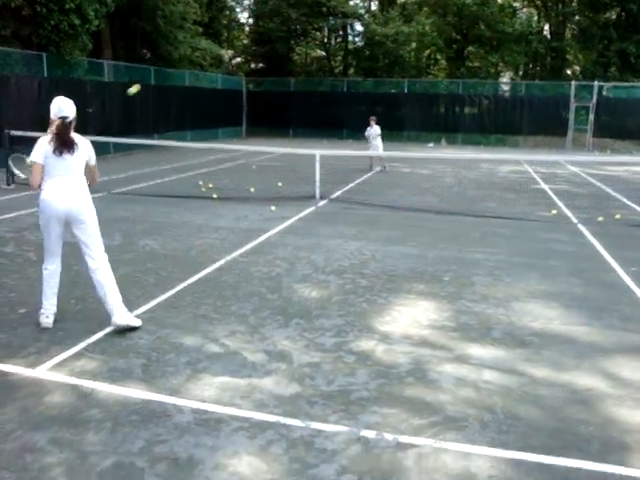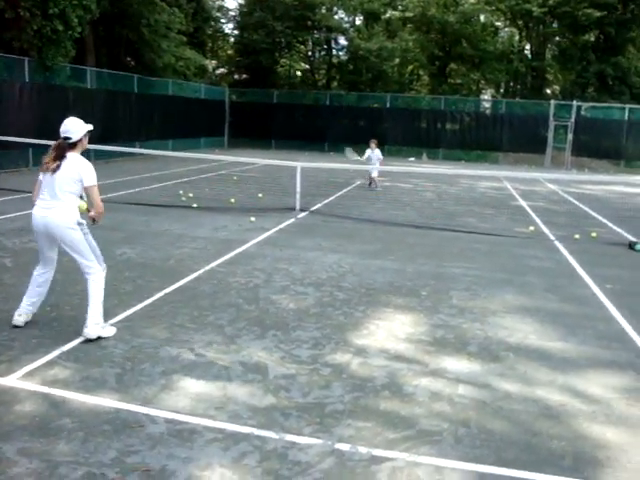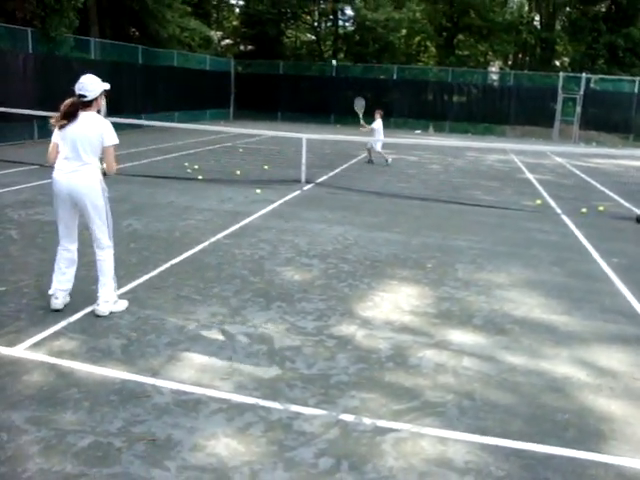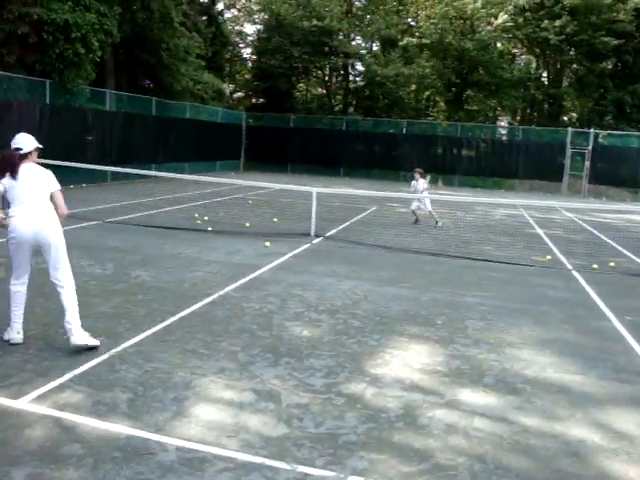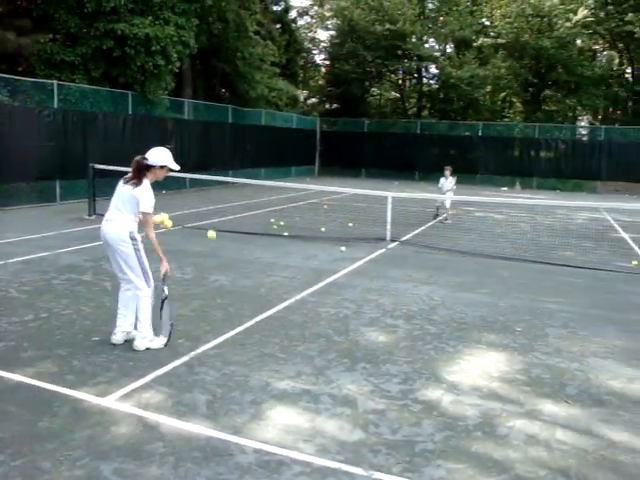
dt=1s
person 1, frame 1
left shoulder: (43, 143)
right shoulder: (84, 144)
left elbow: (34, 183)
right elbow: (94, 178)
left hip: (51, 203)
right hip: (80, 203)
left knee: (51, 261)
right knee: (97, 259)
left ankle: (47, 314)
right ankle: (118, 313)
person 1, frame 2
left shoulder: (49, 162)
right shoulder: (83, 166)
left elbow: (36, 198)
right elbow: (98, 207)
right wrist: (95, 216)
left hip: (39, 218)
right hip: (64, 221)
left knee: (45, 266)
right knee: (95, 270)
left ankle: (23, 312)
right ankle: (94, 325)
person 1, frame 3
left shoulder: (63, 123)
right shoulder: (103, 125)
left elbow: (51, 159)
right elbow: (111, 168)
right wrist: (101, 167)
left hip: (62, 182)
right hip: (89, 185)
left knee: (67, 242)
right knee: (102, 244)
left ankle: (59, 294)
right ankle: (106, 300)
person 1, frame 4
right shoulder: (46, 173)
right elbow: (63, 211)
right wrist: (56, 226)
left hip: (20, 228)
right hip: (47, 226)
left knee: (19, 281)
right knee: (64, 282)
right ankle: (76, 332)
person 1, frame 5
left shoulder: (129, 179)
right shoulder: (145, 192)
right elbow: (149, 232)
left wrist: (150, 219)
right wrist: (162, 259)
left hip: (108, 229)
right hip: (123, 235)
left knee: (128, 283)
right knee: (144, 285)
left ankle: (121, 331)
right ankle: (144, 337)
